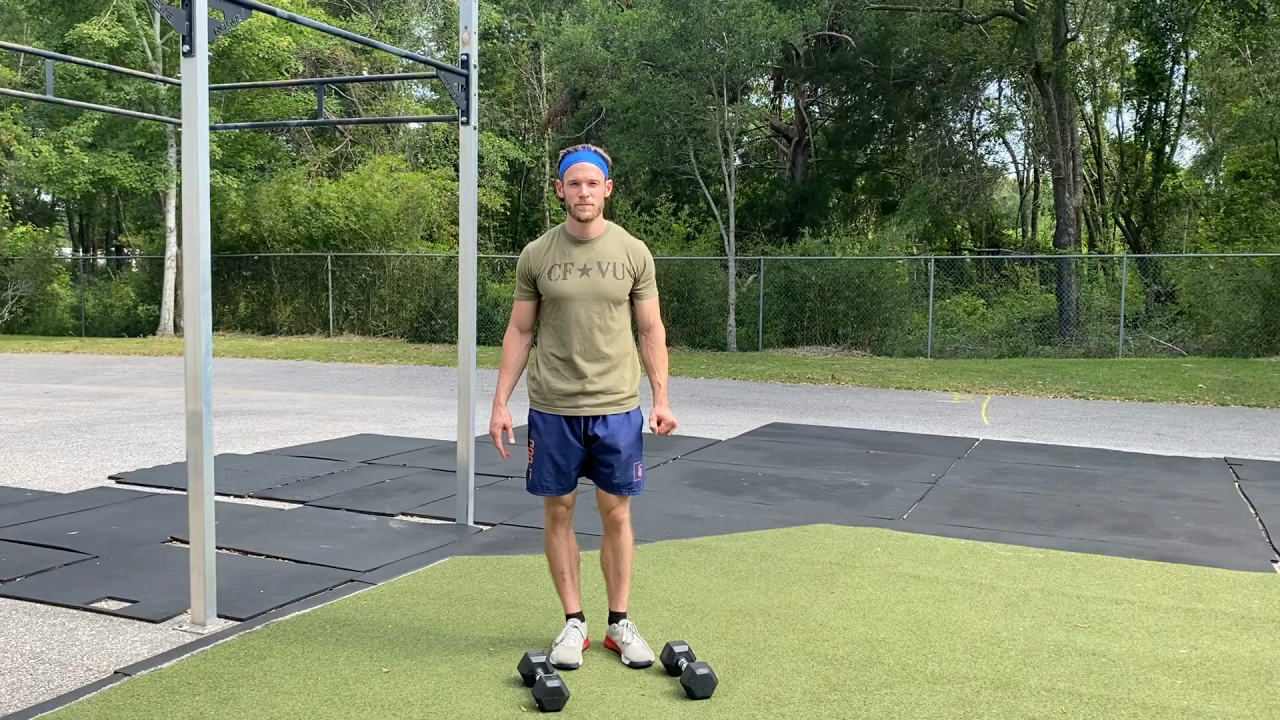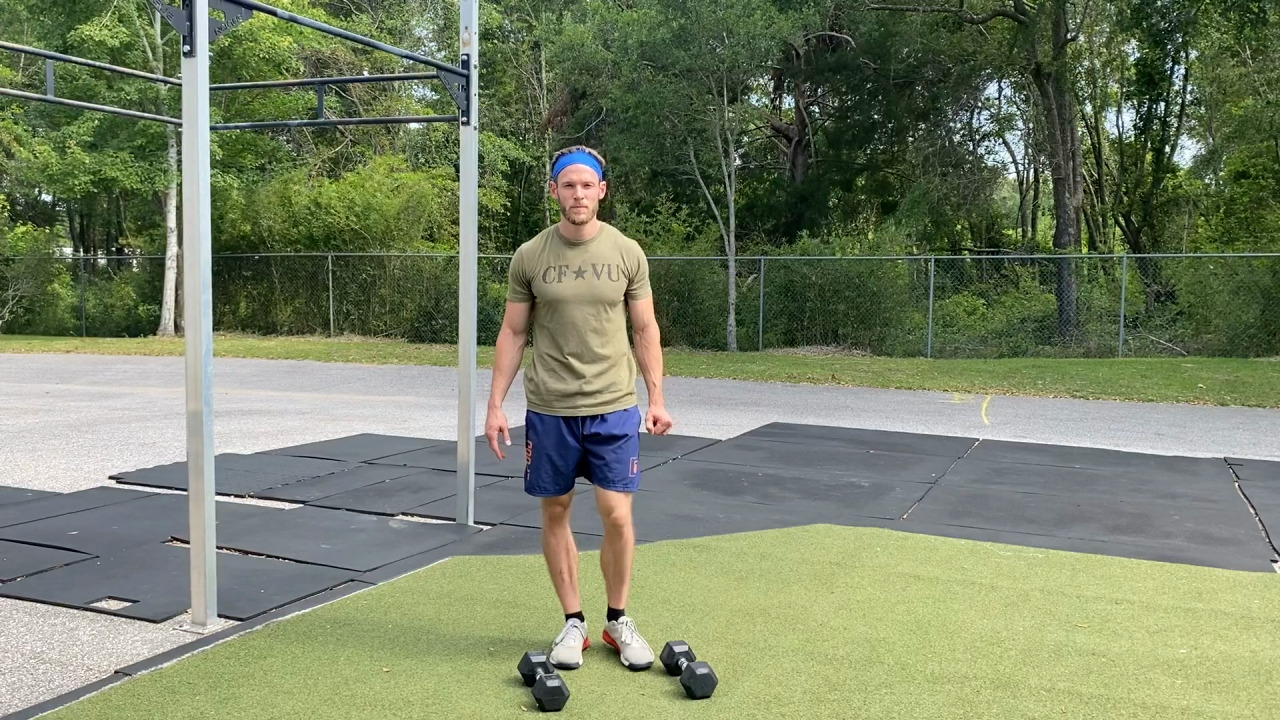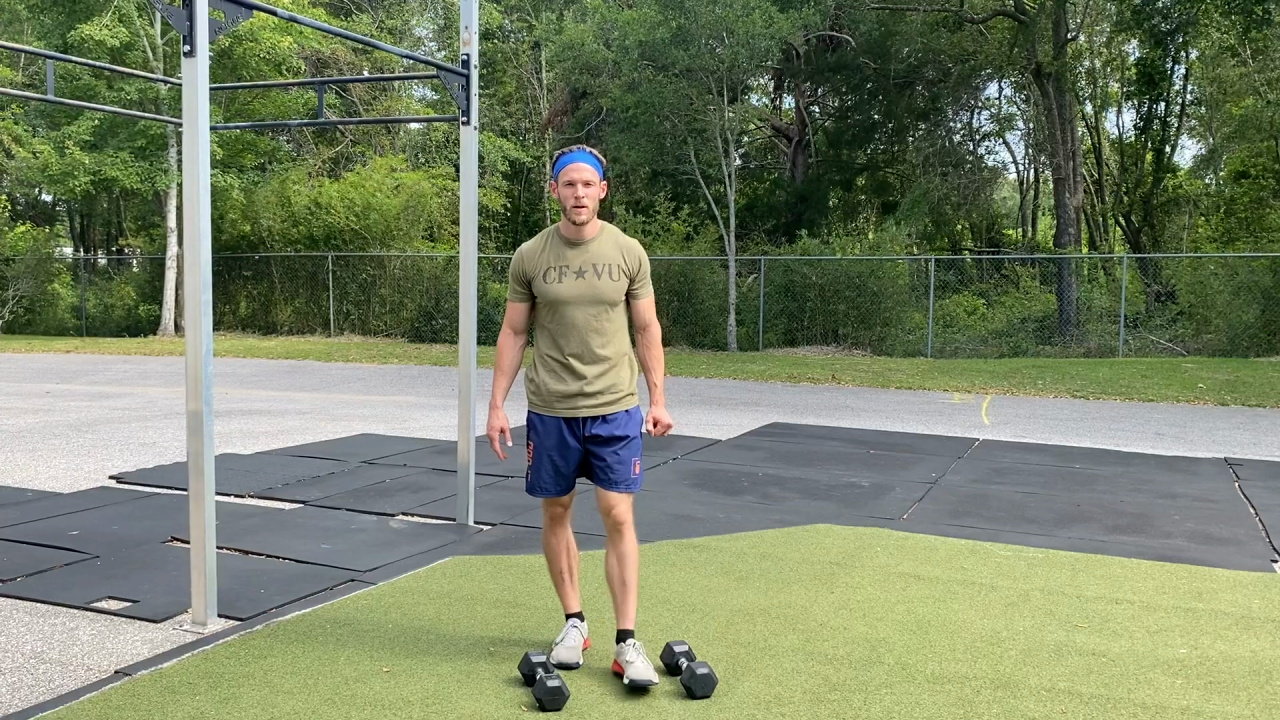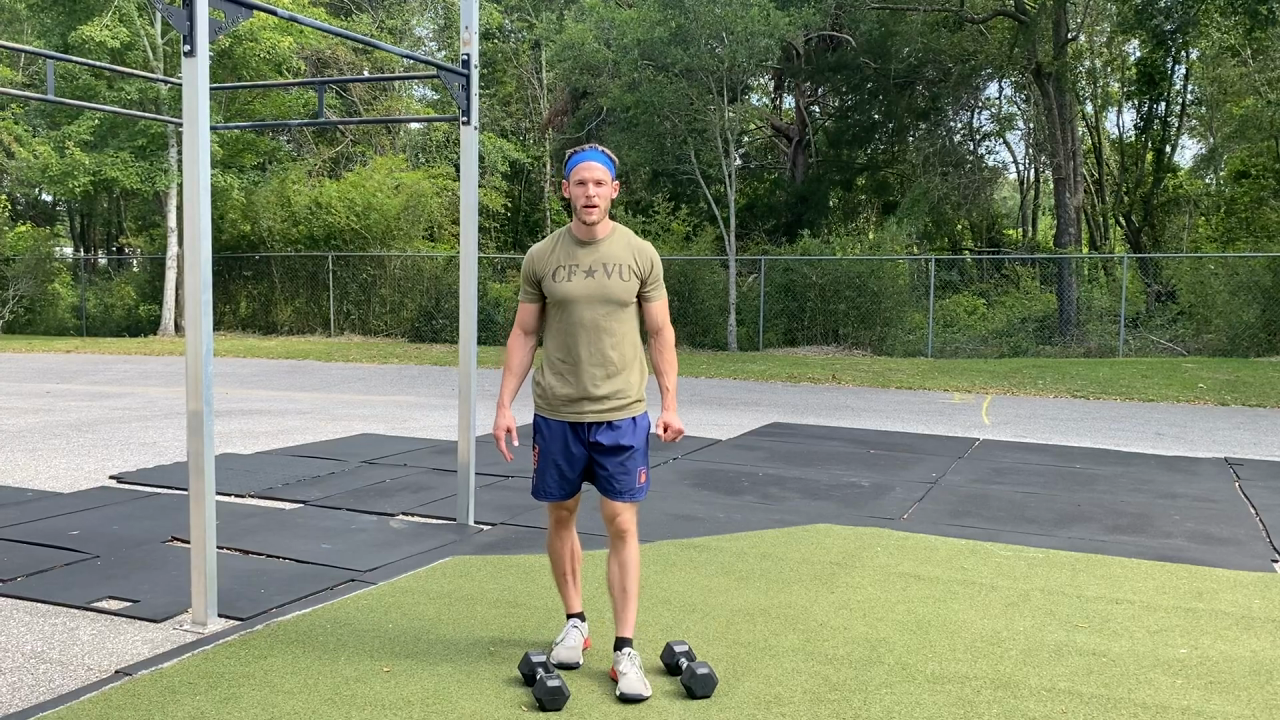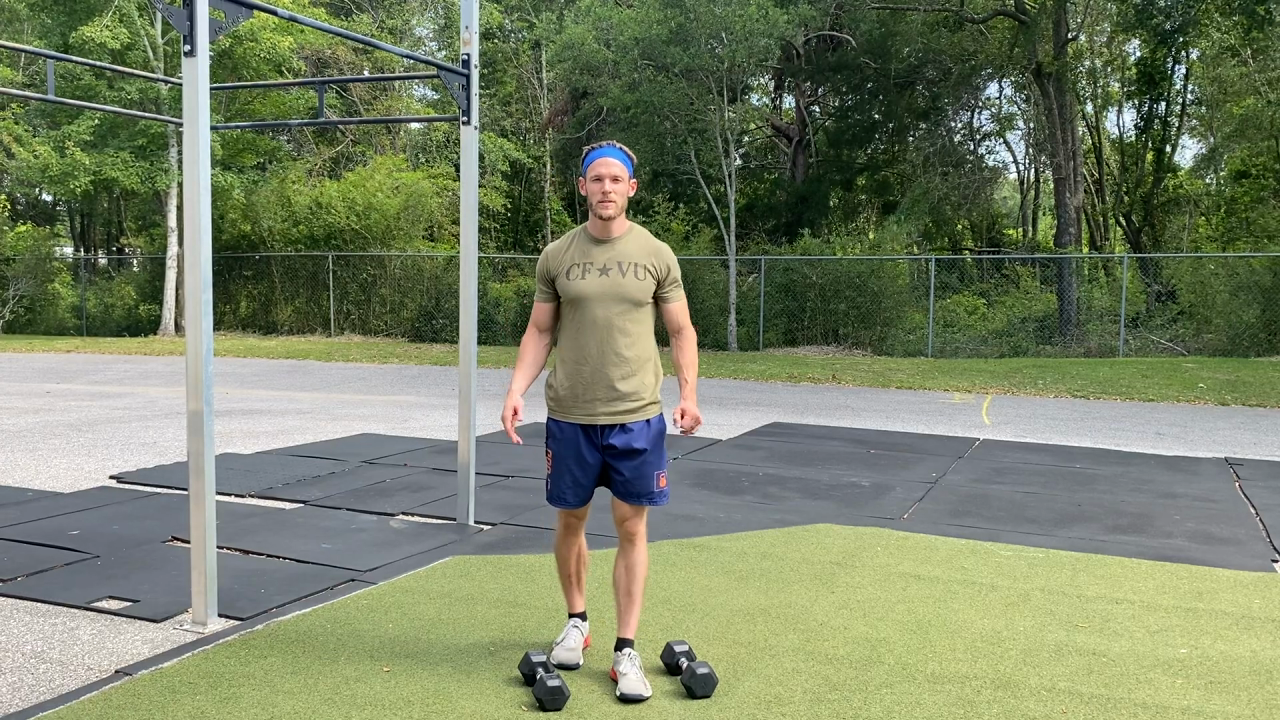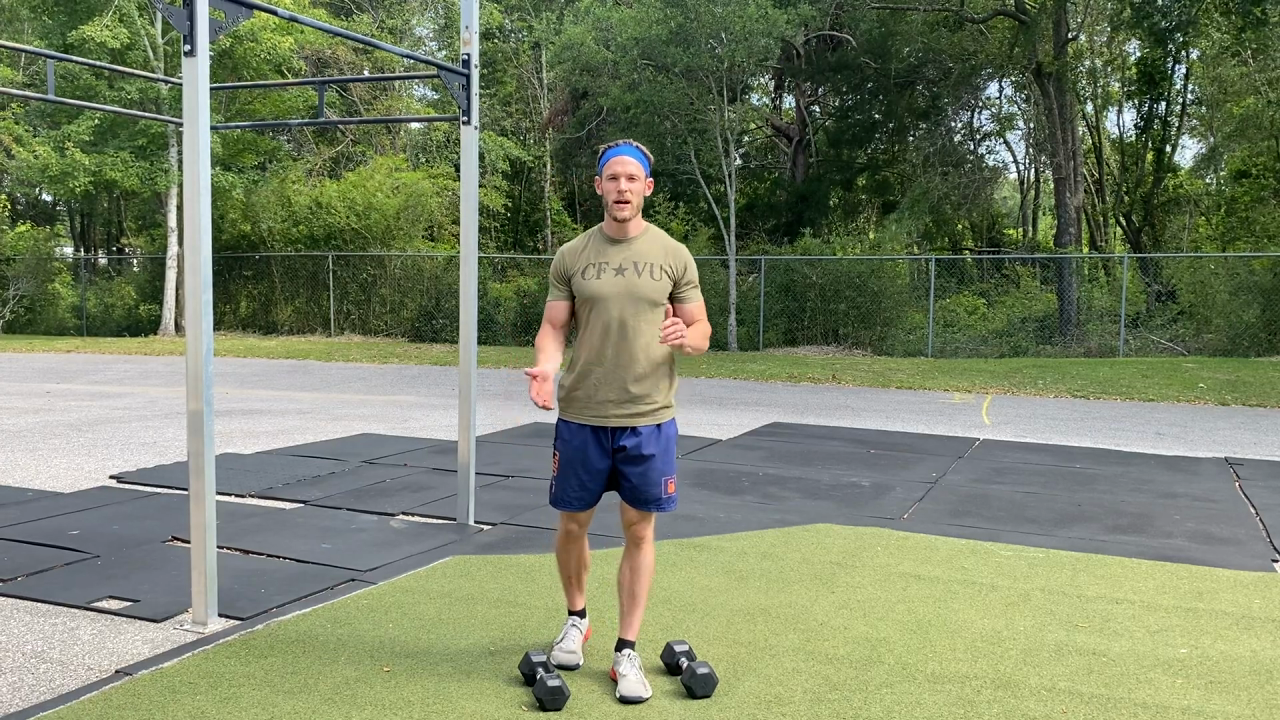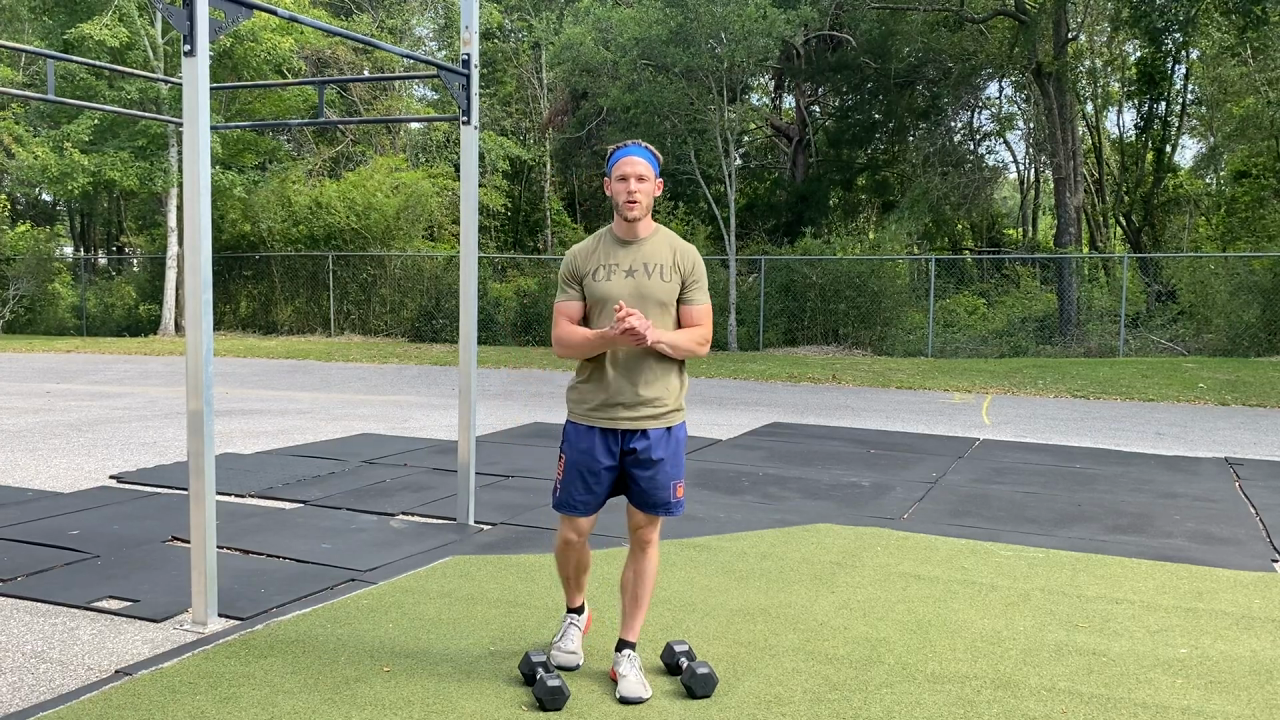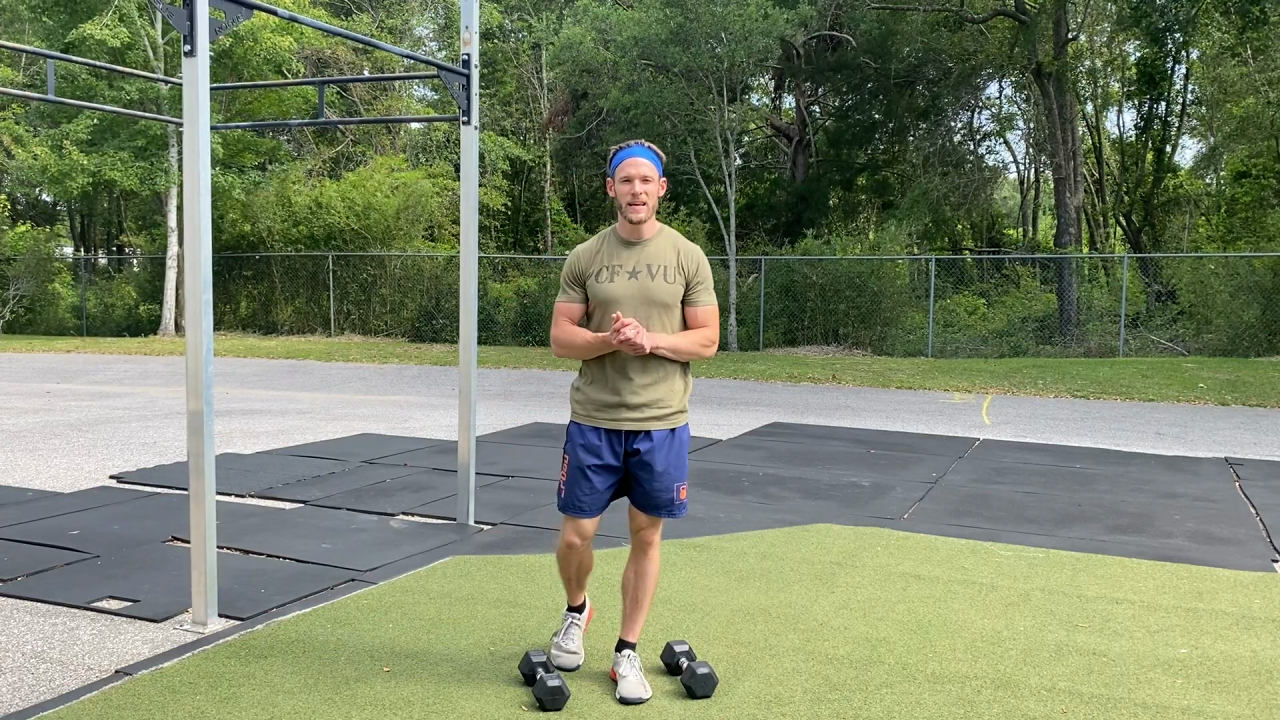
dt=0.3s
person 1, frame 1
left shoulder: (634, 252)
right shoulder: (537, 254)
left elbow: (651, 330)
right elbow: (520, 332)
left wrist: (661, 398)
right wrist: (500, 402)
left hip: (617, 406)
right hip: (553, 408)
left knee: (616, 515)
right knee: (558, 513)
left ankle: (619, 622)
right ankle: (574, 623)
person 1, frame 2
left shoulder: (627, 253)
right shoulder: (529, 257)
left elbow: (645, 329)
right elbow: (513, 333)
left wrist: (657, 399)
right wrist: (495, 404)
left hip: (613, 406)
right hip: (550, 409)
left knee: (617, 516)
right knee: (556, 513)
left ankle: (618, 619)
right ankle: (574, 623)
person 1, frame 3
left shoulder: (628, 252)
right shoulder: (530, 256)
left elbow: (647, 329)
right elbow: (513, 333)
left wrist: (658, 399)
right wrist: (496, 405)
left hip: (616, 407)
right hip: (551, 409)
left knee: (618, 518)
right knee: (556, 514)
left ankle: (627, 642)
right ankle: (574, 623)
person 1, frame 4
left shoulder: (641, 254)
right shoulder: (541, 256)
left elbow: (660, 331)
right elbow: (525, 333)
left wrist: (669, 403)
right wrist: (504, 405)
left hip: (622, 412)
right hip: (557, 412)
left knee: (621, 525)
right knee: (561, 516)
left ankle: (625, 650)
right ankle: (575, 622)
person 1, frame 5
left shoulder: (657, 253)
right shoulder: (556, 255)
left elbow: (681, 330)
right elbow: (539, 331)
left wrist: (688, 388)
right wrist: (516, 390)
left hip: (637, 416)
right hip: (570, 415)
left knee: (630, 529)
right knee: (570, 521)
left ankle: (626, 650)
right ankle: (576, 621)
person 1, frame 6
left shoulder: (673, 255)
right shoulder: (571, 255)
left elbow: (700, 327)
right elbow: (554, 328)
left wrist: (687, 339)
right wrist: (545, 368)
left hip: (649, 419)
right hip: (581, 417)
left knee: (639, 532)
right knee: (572, 525)
left ankle: (626, 652)
right ankle: (576, 618)
person 1, frame 7
left shoulder: (682, 255)
right shoulder: (580, 256)
left elbow: (700, 339)
right elbow: (561, 338)
left wrist: (650, 335)
right wrist: (610, 336)
left hip: (658, 421)
right hip: (591, 419)
left knee: (644, 535)
right knee: (573, 532)
left ankle: (627, 653)
right ankle: (575, 613)
person 1, frame 8
left shoulder: (688, 257)
right shoulder: (584, 257)
left elbow: (707, 340)
right elbow: (561, 338)
left wrist: (650, 340)
right wrist: (610, 340)
left hip: (662, 423)
right hip: (594, 421)
left knee: (645, 537)
right knee: (576, 535)
left ankle: (627, 653)
right ankle: (576, 609)
